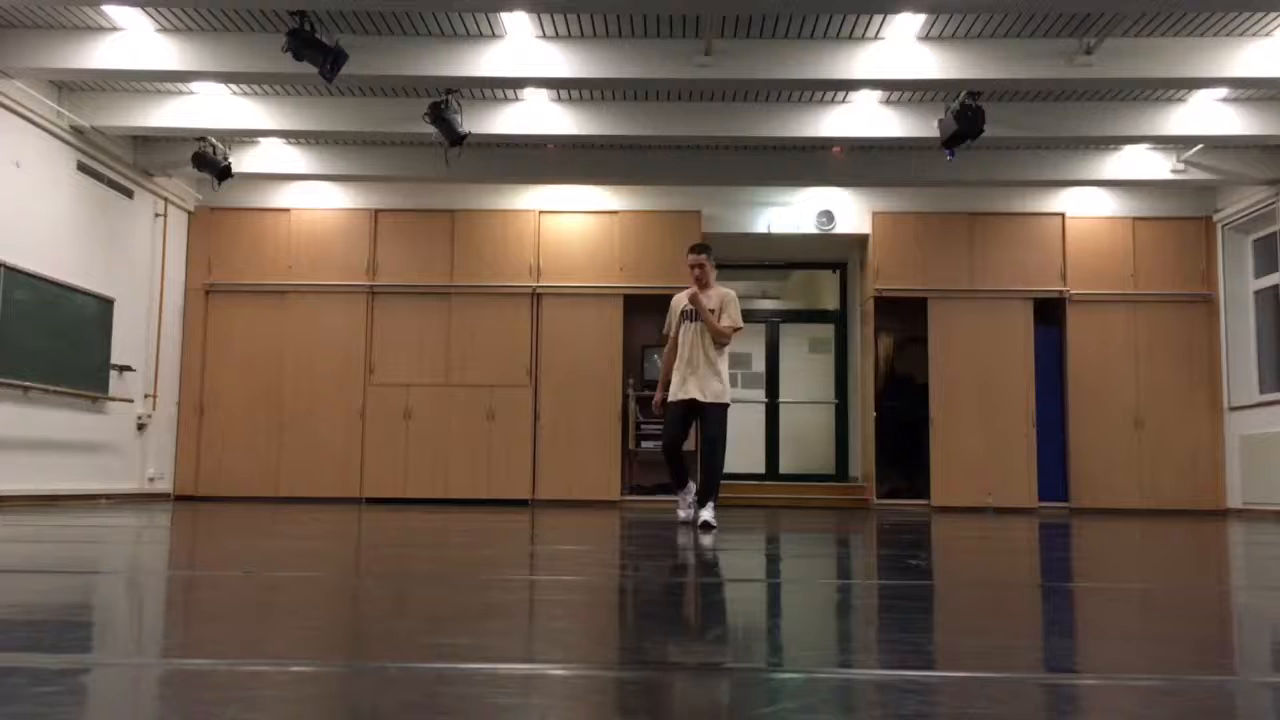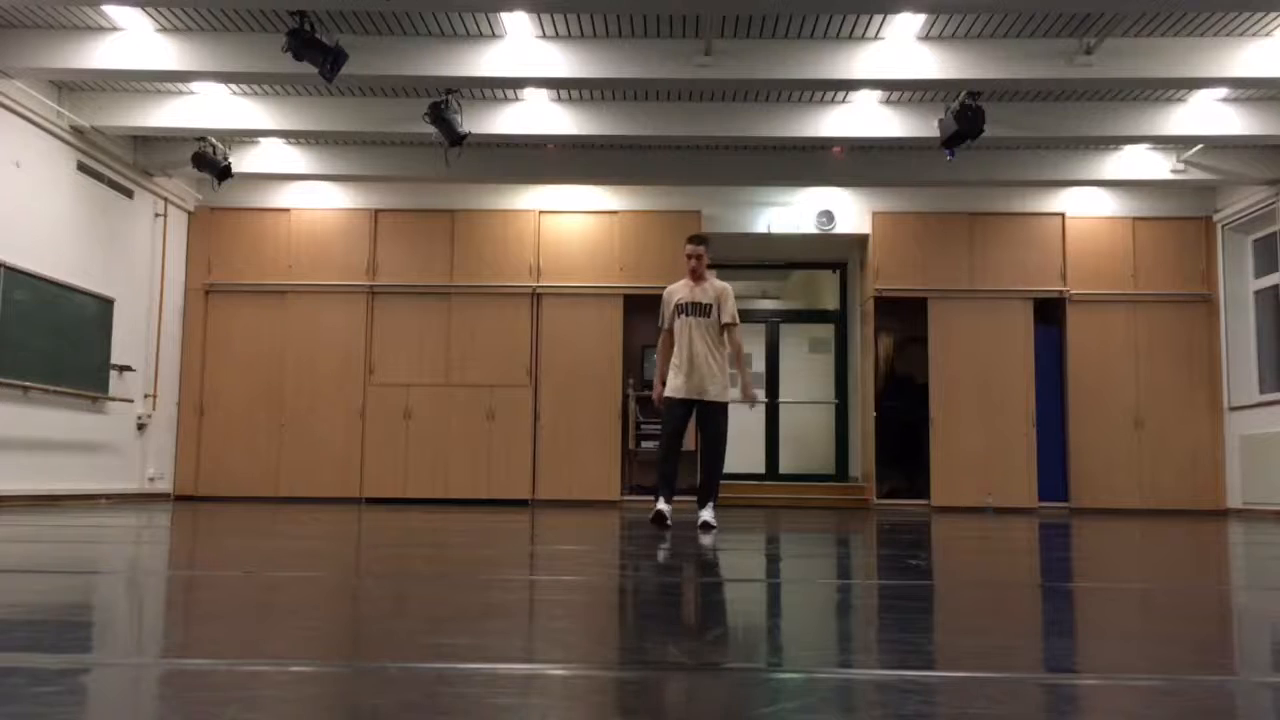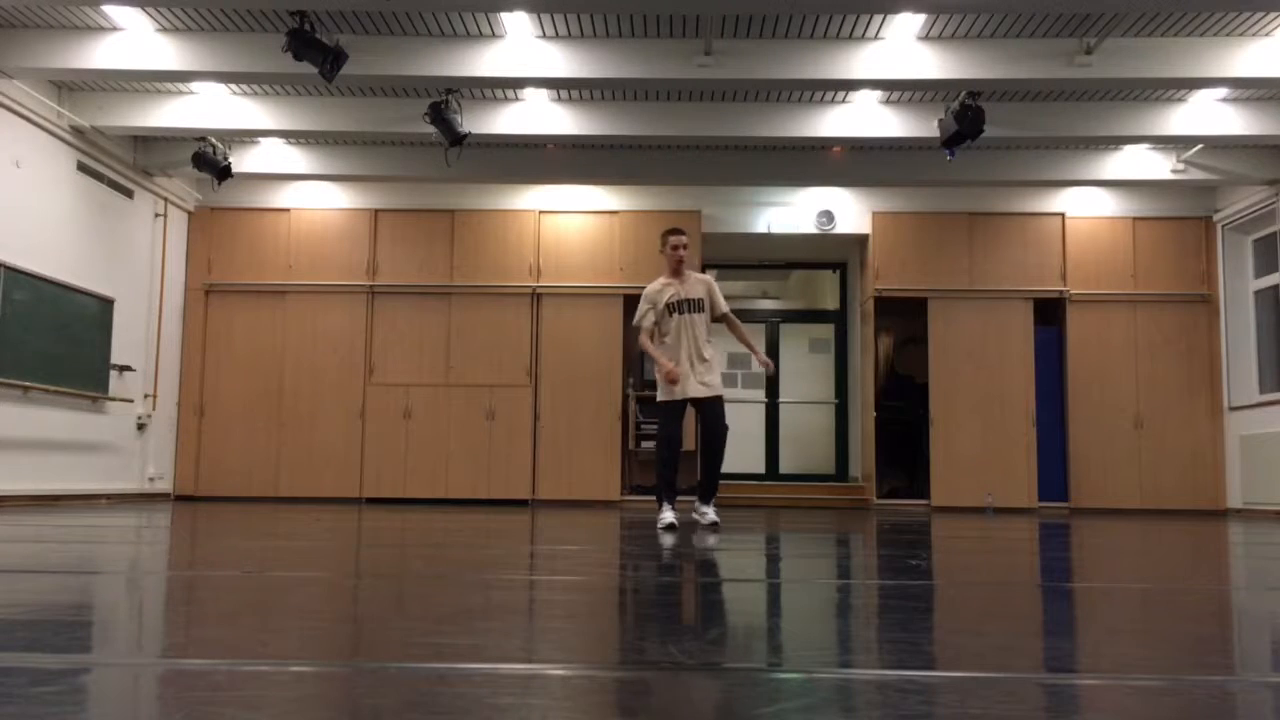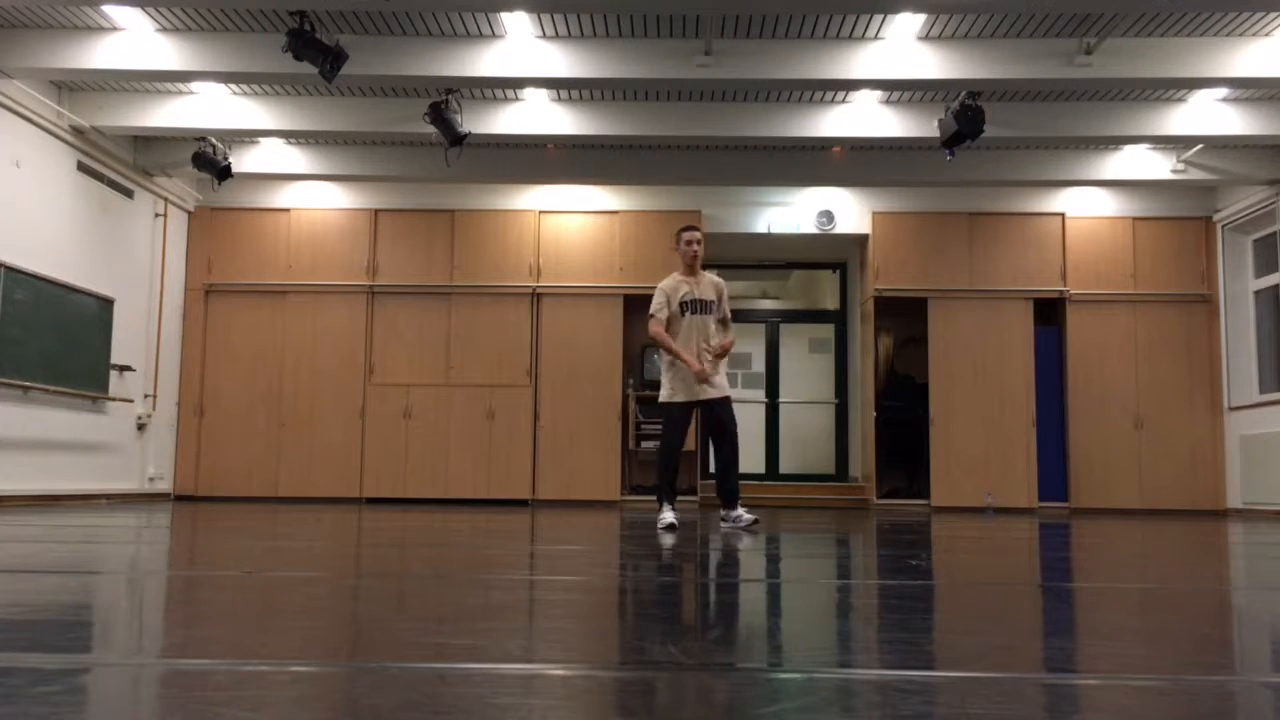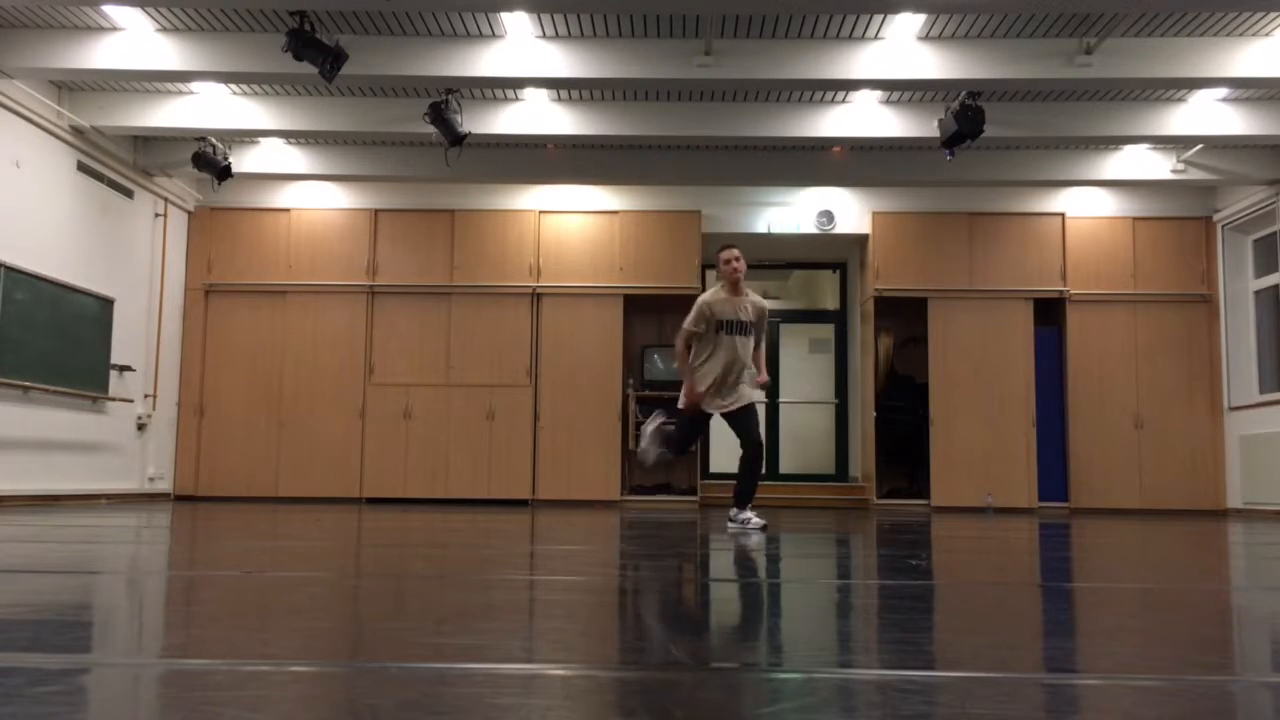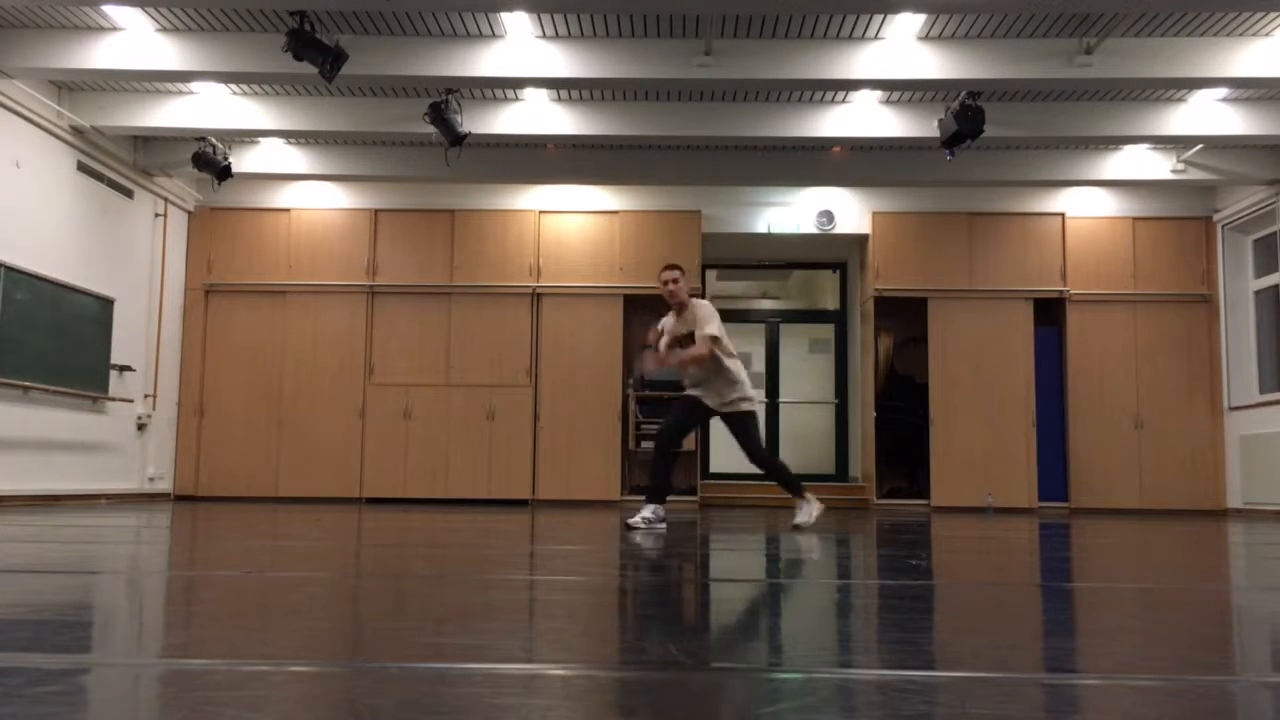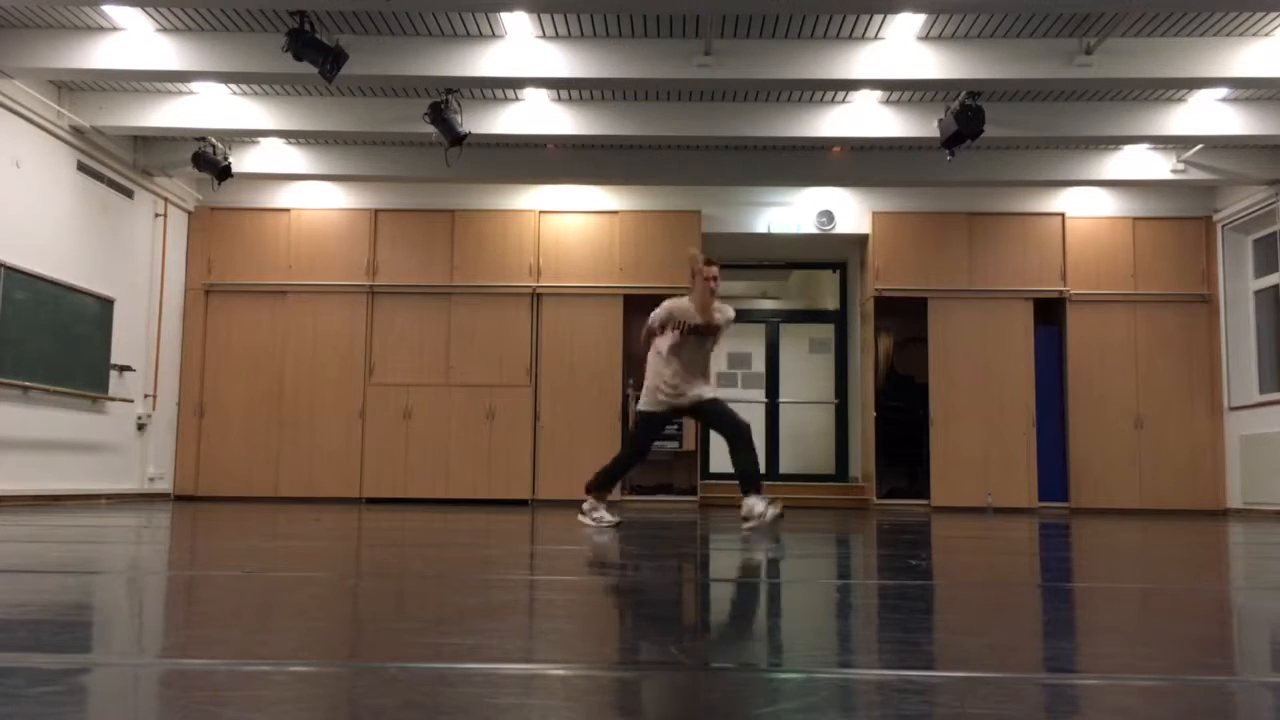
dt=0.4s
person 1, frame 1
left shoulder: (726, 297)
right shoulder: (678, 300)
left elbow: (724, 337)
right elbow: (671, 347)
left wrist: (700, 307)
right wrist: (660, 389)
left hip: (713, 388)
right hip: (680, 387)
left knee: (712, 445)
right knee: (671, 443)
left ankle: (706, 505)
right ankle: (686, 489)
person 1, frame 2
left shoulder: (721, 291)
right shoulder: (672, 292)
left elbow: (732, 337)
right elbow: (666, 340)
left wrist: (745, 379)
right wrist: (659, 381)
left hip: (713, 384)
right hip: (678, 384)
left knee: (713, 446)
right knee: (670, 440)
left ankle: (706, 506)
right ankle: (663, 502)
person 1, frame 3
left shoulder: (705, 283)
right shoulder: (653, 292)
left elbow: (728, 320)
right elbow: (645, 337)
left wrist: (757, 353)
right wrist: (663, 362)
left hip: (707, 377)
right hip: (672, 382)
left knee: (715, 436)
right knee: (669, 442)
left ankle: (704, 501)
right ankle: (667, 506)
person 1, frame 4
left shoulder: (717, 285)
right shoulder: (668, 287)
left elbow: (725, 324)
right elbow: (655, 330)
left wrist: (727, 342)
right wrist: (688, 360)
left hip: (713, 379)
right hip: (679, 380)
left knee: (727, 439)
right knee: (671, 443)
left ankle: (730, 508)
right ankle: (666, 507)
person 1, frame 5
left shoulder: (759, 306)
right shoulder: (708, 301)
right elbow: (682, 342)
left wrist: (762, 371)
right wrist: (689, 385)
left hip: (738, 390)
right hip: (702, 387)
left knee: (754, 446)
right knee: (679, 446)
left ankle: (741, 510)
right ankle: (660, 430)
person 1, frame 6
left shoulder: (703, 311)
right shoulder: (667, 323)
left elbow: (706, 351)
right elbow: (656, 361)
left wrist: (669, 357)
right wrist: (652, 346)
left hip: (733, 392)
right hip: (699, 391)
left knee: (757, 454)
right knee: (667, 440)
left ankle: (804, 499)
right ankle: (654, 509)
person 1, frame 7
left shoulder: (724, 313)
right shoulder: (673, 307)
left elbow: (712, 324)
right elbow: (649, 332)
left wrist: (705, 294)
right wrist: (656, 359)
left hip: (696, 391)
right hip: (659, 394)
left knee: (739, 431)
right knee: (634, 452)
left ankle: (752, 503)
right ankle: (591, 502)
